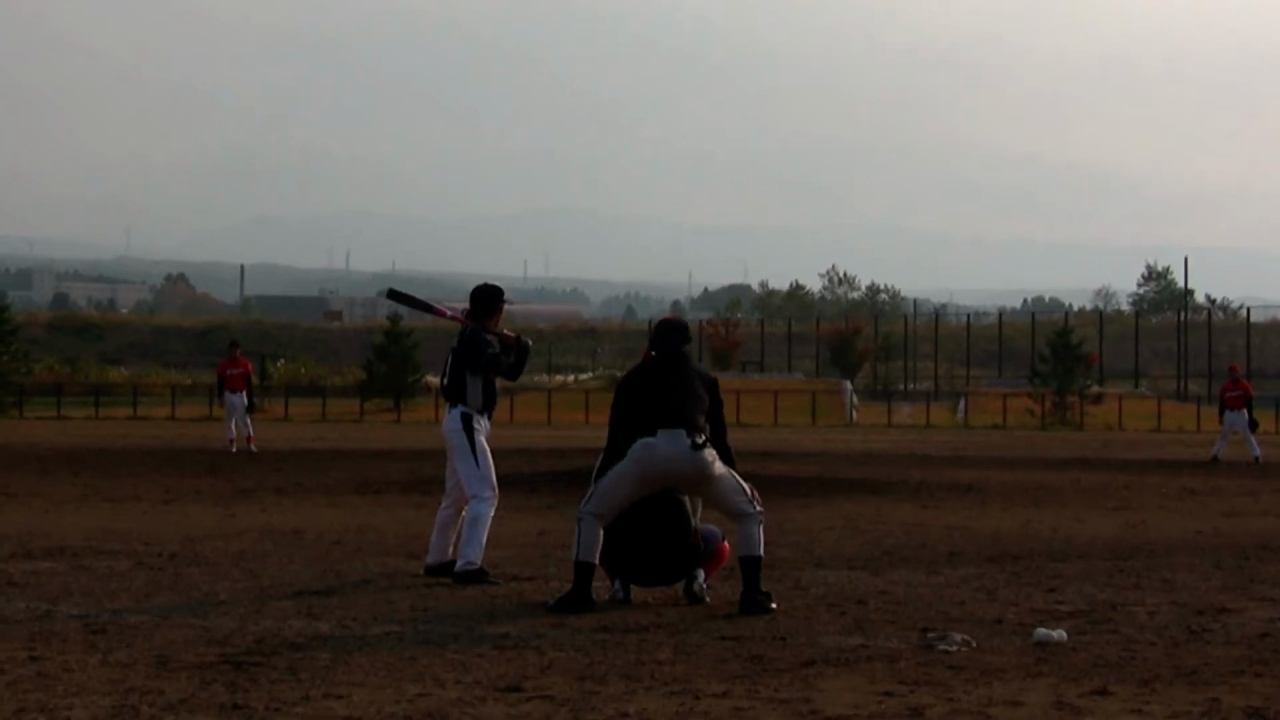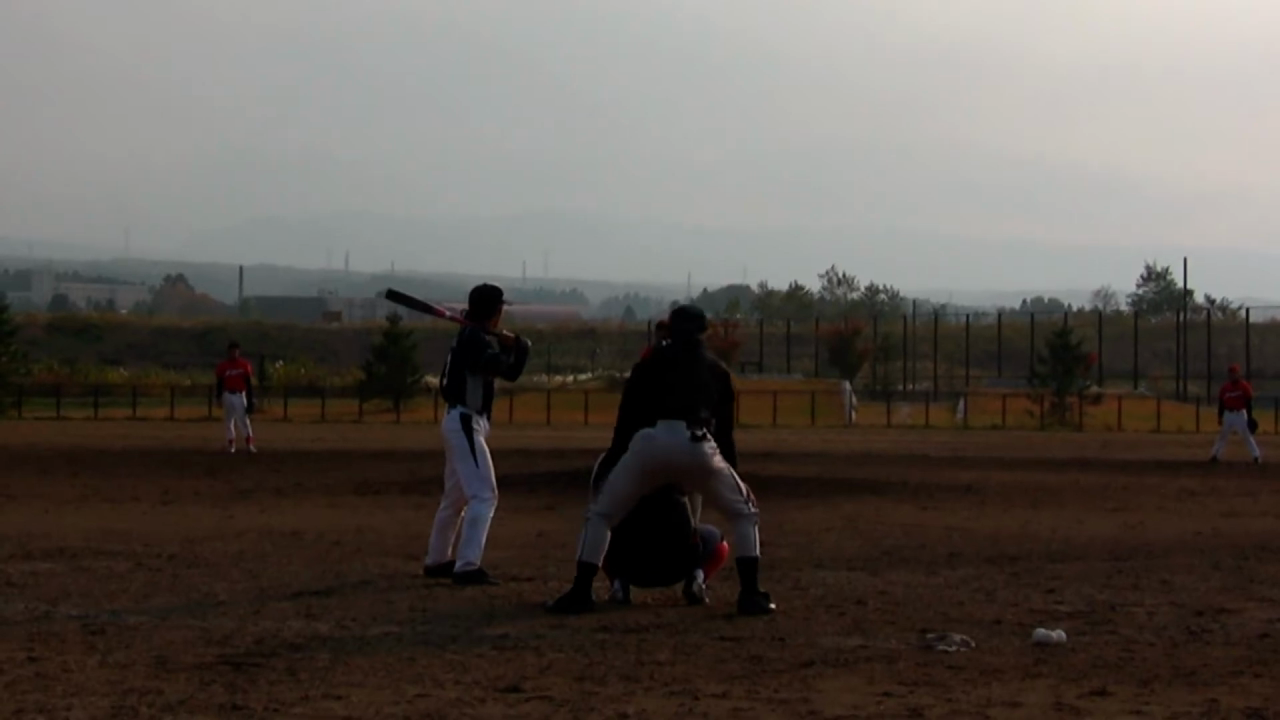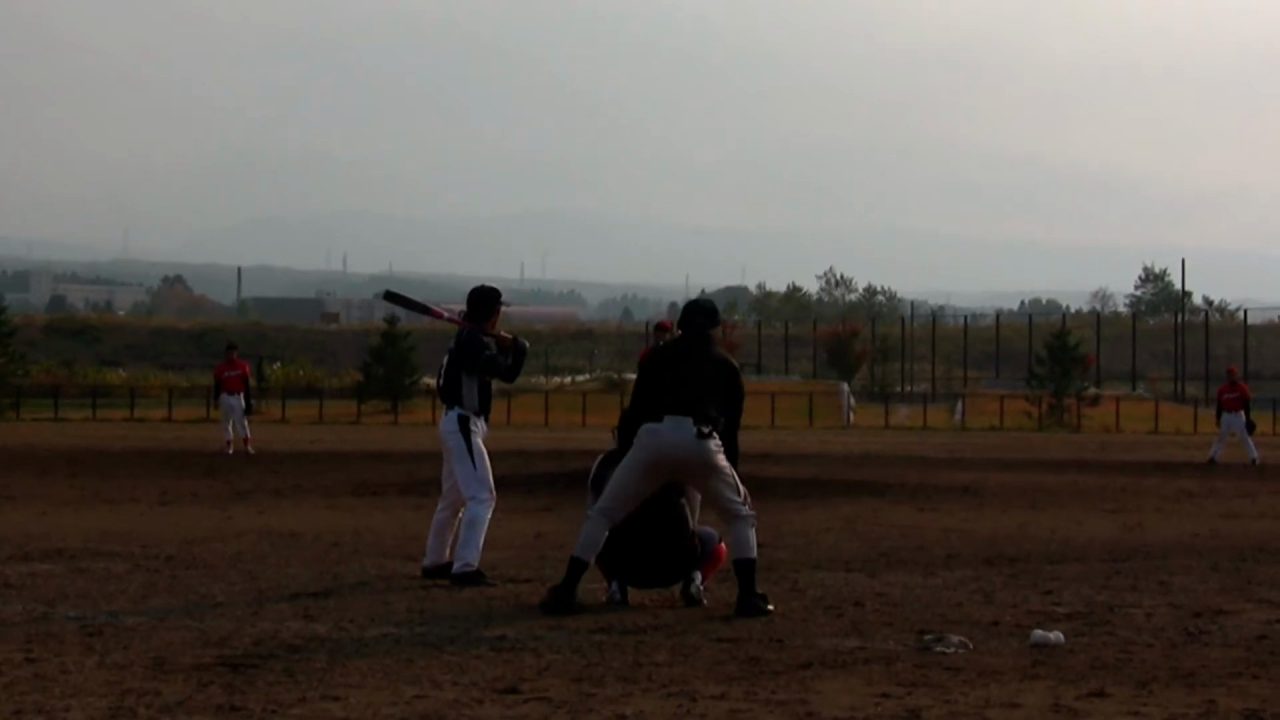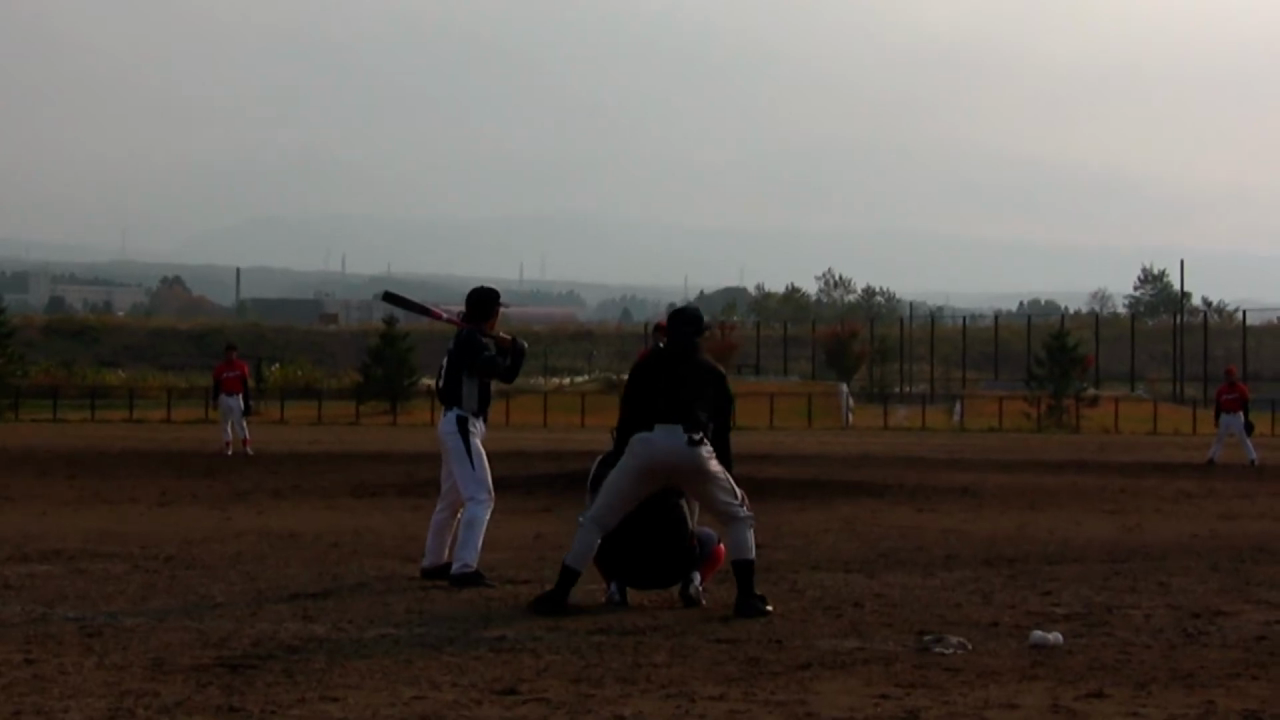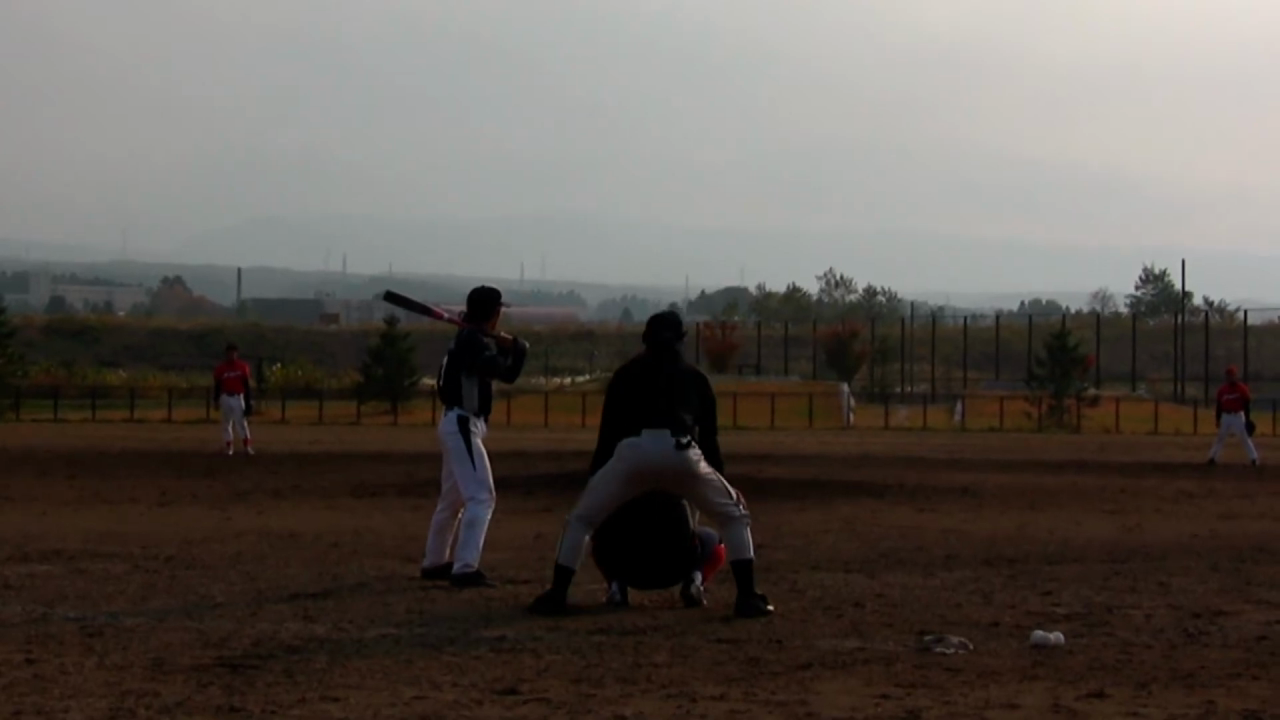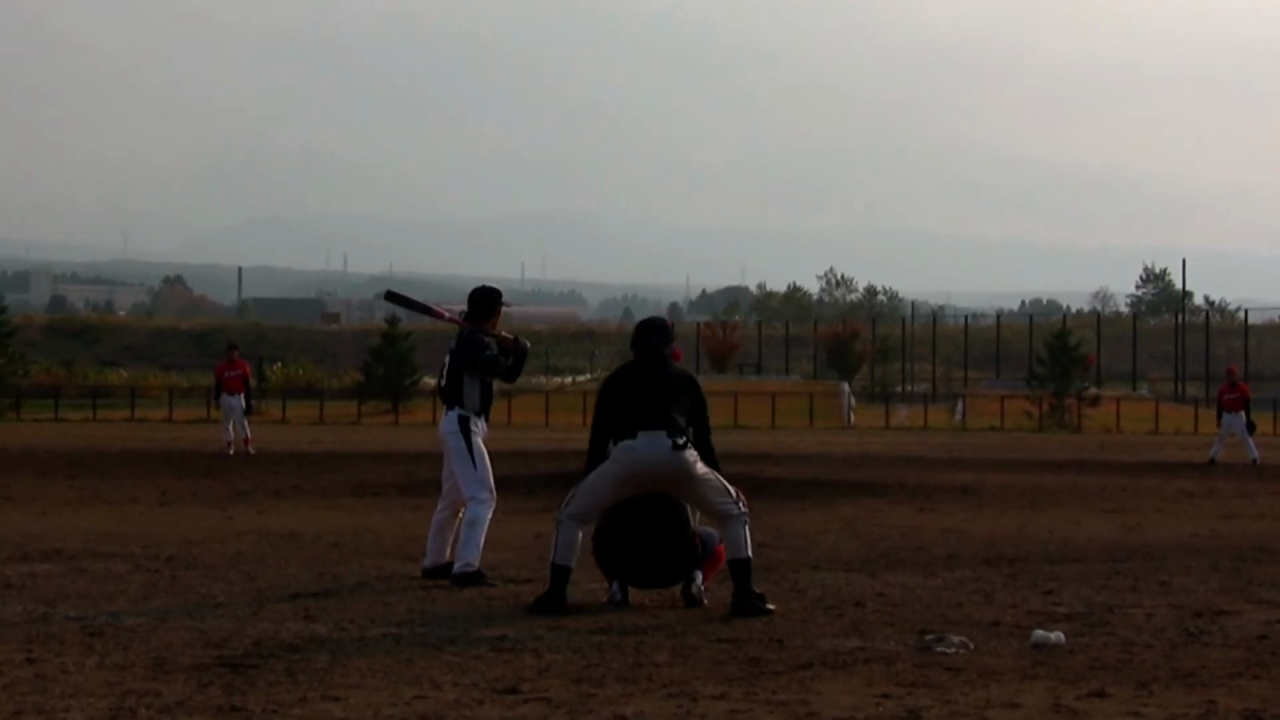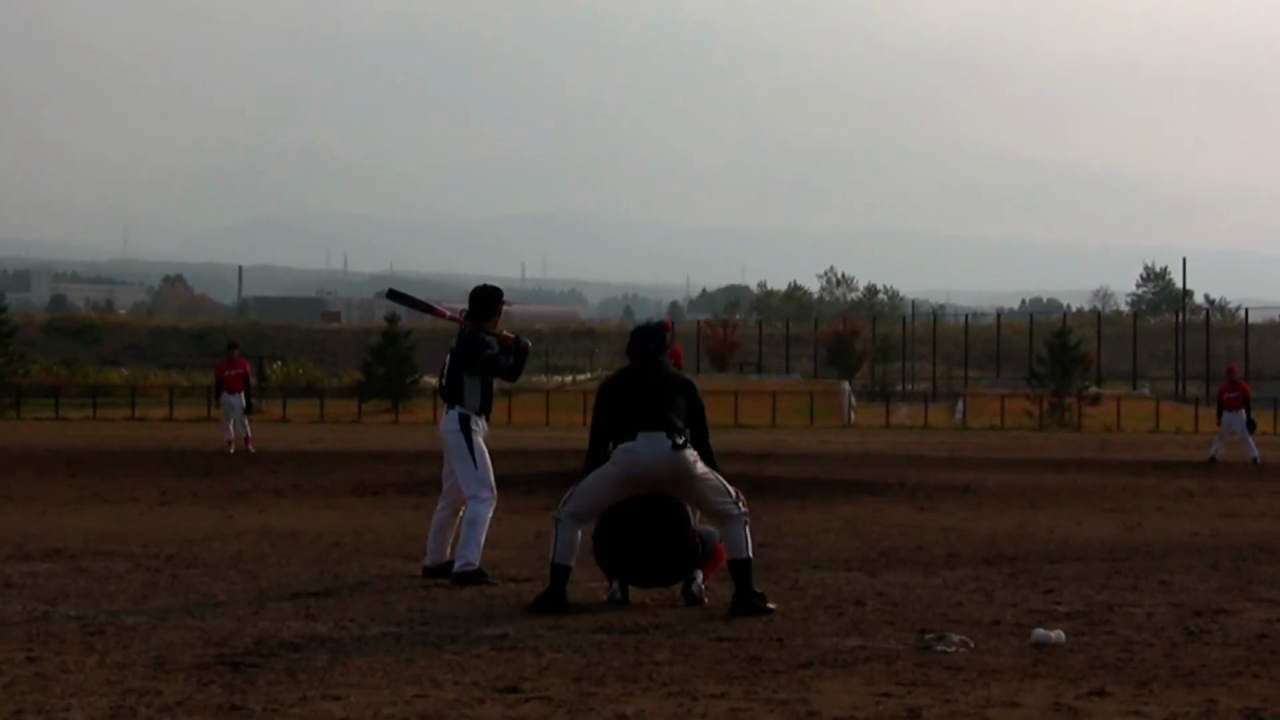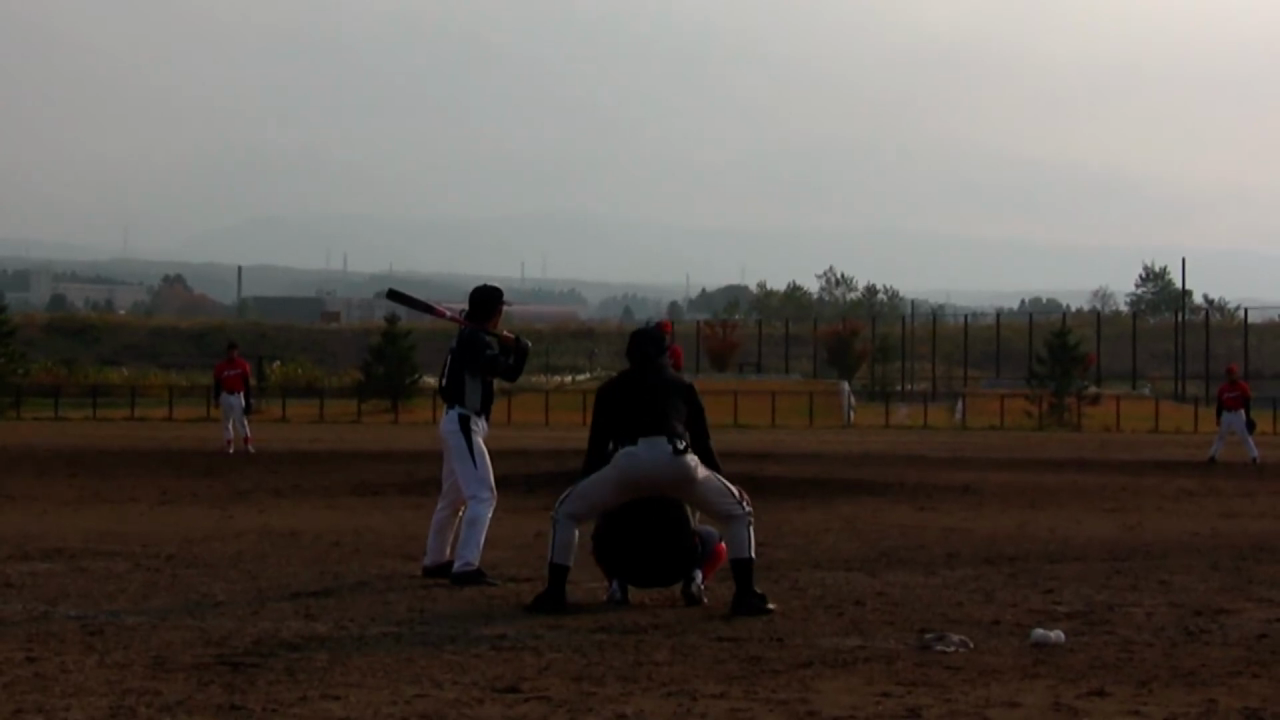
dt=0.2s
person 1, frame 1
left shoulder: (634, 378)
right shoulder: (703, 378)
left elbow: (617, 436)
right elbow: (719, 435)
left wrist: (601, 478)
right wrist: (732, 473)
left hip: (646, 453)
right hip: (695, 454)
left knee: (591, 513)
right knee: (748, 511)
left ankle: (580, 593)
right ankle: (752, 594)
person 1, frame 2
left shoulder: (647, 365)
right shoulder: (715, 369)
left elbow: (626, 420)
right elbow: (724, 428)
left wrist: (611, 467)
right wrist: (732, 471)
left hip: (649, 443)
right hip: (697, 445)
left knee: (601, 515)
right knee: (744, 513)
left ankle: (580, 594)
right ankle: (750, 595)
person 1, frame 3
left shoulder: (659, 356)
right shoulder: (726, 365)
left elbow: (636, 408)
right elbow: (731, 424)
left wrist: (625, 448)
right wrist: (731, 469)
left hip: (654, 438)
right hip: (702, 442)
left knee: (604, 513)
right knee: (740, 515)
left ankle: (566, 591)
right ankle: (748, 596)
person 1, frame 4
left shoulder: (646, 365)
right shoulder: (713, 372)
left elbow: (626, 420)
right elbow: (722, 430)
left wrist: (620, 456)
right wrist: (725, 473)
left hip: (645, 447)
right hip: (693, 449)
left knee: (596, 521)
right knee: (738, 517)
left ankle: (558, 595)
right ankle: (747, 598)
person 1, frame 5
left shoulder: (626, 373)
right shoulder: (695, 376)
left elbow: (608, 430)
right elbow: (708, 434)
left wrist: (594, 473)
right wrist: (719, 476)
left hip: (632, 452)
right hip: (681, 452)
left knee: (581, 518)
right knee: (734, 515)
left ankle: (556, 596)
right ankle: (747, 597)
person 1, frame 6
left shoulder: (617, 379)
right shoulder: (685, 379)
left elbow: (599, 436)
right elbow: (703, 436)
left wrist: (587, 480)
right wrist: (717, 477)
left hip: (629, 454)
right hip: (677, 454)
left knee: (572, 514)
right knee: (733, 512)
left ankle: (555, 595)
right ankle: (745, 596)
person 1, frame 7
left shoulder: (613, 384)
right shoulder: (682, 383)
left elbow: (598, 441)
right elbow: (701, 438)
left wrist: (585, 484)
right wrist: (716, 478)
left hip: (628, 457)
right hip: (677, 456)
left knee: (569, 513)
right knee: (733, 512)
left ankle: (555, 594)
right ankle: (745, 595)
person 1, frame 8
left shoulder: (612, 388)
right shoulder: (682, 386)
left elbow: (597, 444)
right elbow: (702, 441)
left wrist: (584, 486)
right wrist: (719, 479)
left hip: (629, 462)
right hip: (677, 460)
left knee: (566, 512)
right knee: (738, 511)
left ankle: (555, 594)
right ankle: (745, 596)
person 2, frame 1
left shoulder: (472, 337)
right shoulder: (475, 338)
left elbow: (511, 372)
right elbow: (503, 368)
left wrist: (515, 345)
right wrist: (513, 346)
left hip: (461, 421)
right hip: (466, 422)
left knee: (456, 496)
right knee: (484, 494)
left ankle: (438, 560)
right ankle: (467, 567)
person 2, frame 2
left shoulder: (470, 337)
right shoulder: (475, 338)
left elbow: (509, 373)
right elbow: (504, 369)
left wrist: (513, 345)
right wrist: (512, 346)
left hip: (461, 421)
right hip: (465, 422)
left knee: (455, 497)
right knee: (484, 495)
left ankle: (437, 561)
right ankle: (467, 567)
person 2, frame 3
left shoulder: (469, 338)
right shoulder: (473, 339)
left elbow: (508, 374)
right elbow: (501, 370)
left wrist: (512, 347)
right wrist: (511, 347)
left hip: (459, 423)
right hip: (463, 424)
left knee: (453, 497)
right knee: (482, 496)
left ankle: (435, 562)
right ankle: (465, 568)
person 2, frame 4
left shoulder: (468, 339)
right shoulder: (471, 340)
left elbow: (506, 374)
right elbow: (499, 370)
left wrist: (510, 347)
right wrist: (509, 348)
left hip: (457, 424)
right hip: (462, 425)
left knee: (452, 499)
right knee: (480, 497)
left ankle: (434, 562)
right ankle: (463, 569)
person 2, frame 5
left shoulder: (469, 339)
right shoulder: (472, 340)
left elbow: (507, 374)
right elbow: (499, 370)
left wrist: (512, 347)
right wrist: (509, 347)
left hip: (458, 423)
right hip: (462, 424)
left knee: (452, 499)
right knee: (481, 497)
left ankle: (434, 563)
right ankle: (465, 569)
person 2, frame 6
left shoulder: (470, 338)
right shoulder: (473, 339)
left elbow: (508, 374)
right elbow: (499, 369)
left wrist: (514, 346)
right wrist: (509, 347)
left hip: (459, 423)
right hip: (463, 424)
left knee: (453, 498)
right knee: (482, 496)
left ankle: (435, 562)
right ankle: (465, 569)
person 2, frame 7
left shoulder: (471, 337)
right shoulder: (474, 338)
left elbow: (510, 373)
right elbow: (499, 368)
left wrist: (515, 345)
right wrist: (509, 346)
left hip: (460, 422)
right hip: (464, 423)
left knee: (453, 497)
right knee: (482, 495)
left ankle: (435, 561)
right ankle: (466, 567)
person 2, frame 8
left shoulder: (472, 337)
right shoulder: (474, 338)
left elbow: (510, 373)
right elbow: (497, 368)
left wrist: (515, 346)
right wrist: (509, 346)
left hip: (459, 422)
right hip: (464, 423)
left knee: (453, 497)
right knee: (482, 495)
left ankle: (435, 561)
right ankle: (465, 568)
